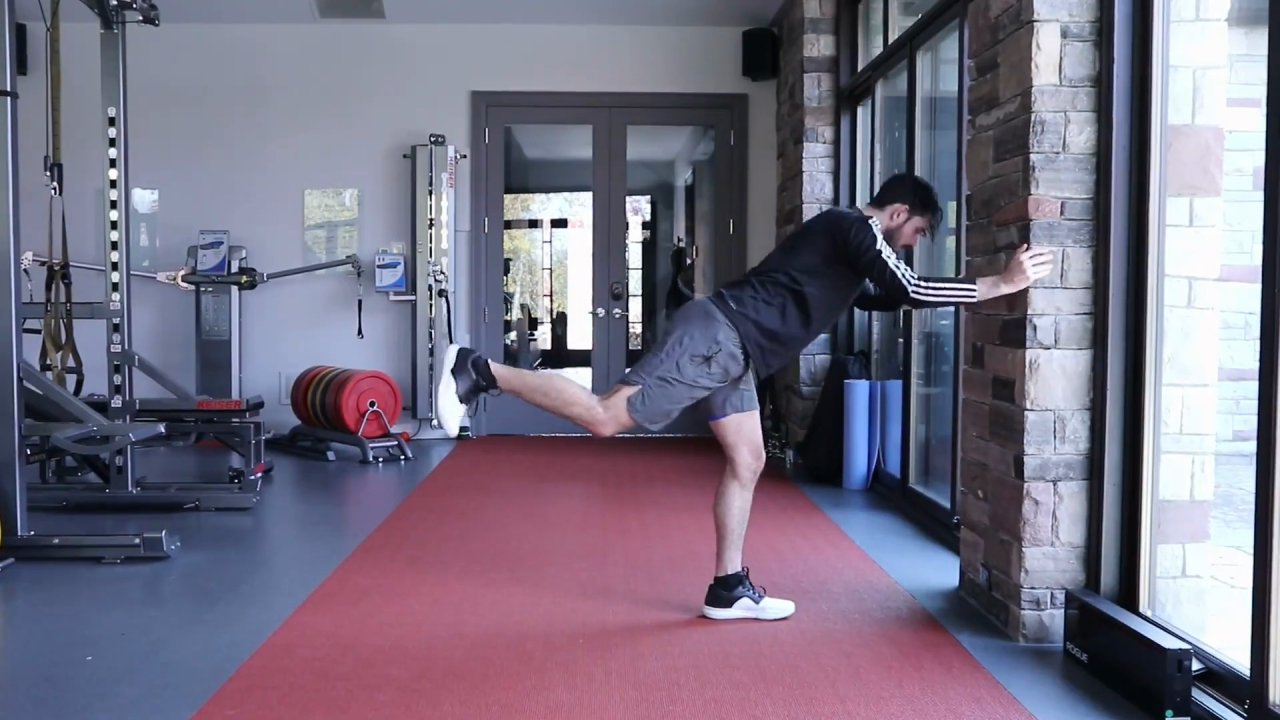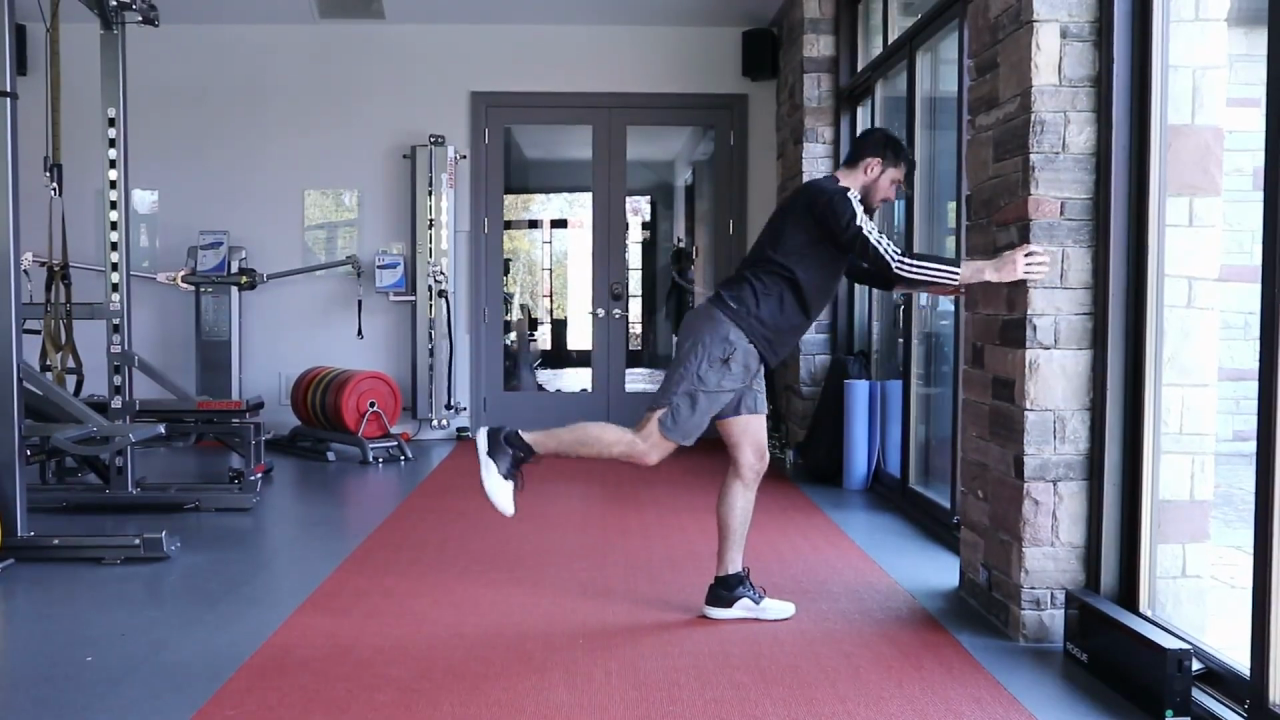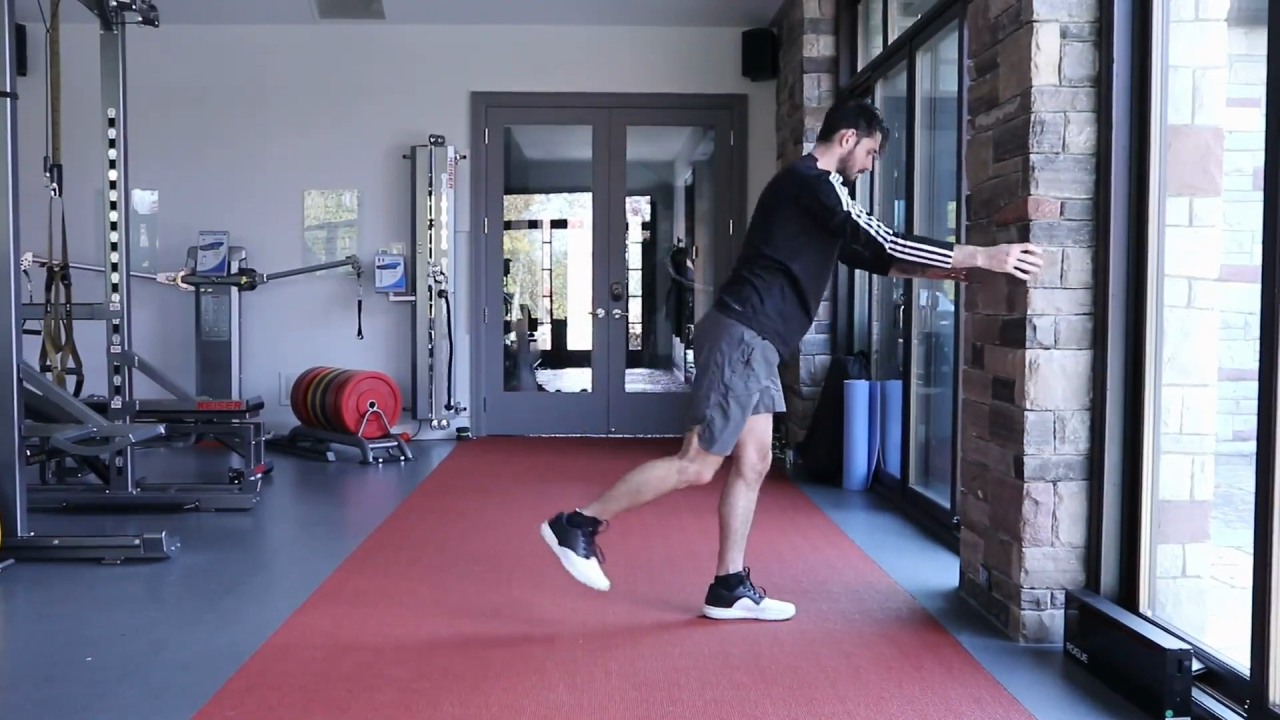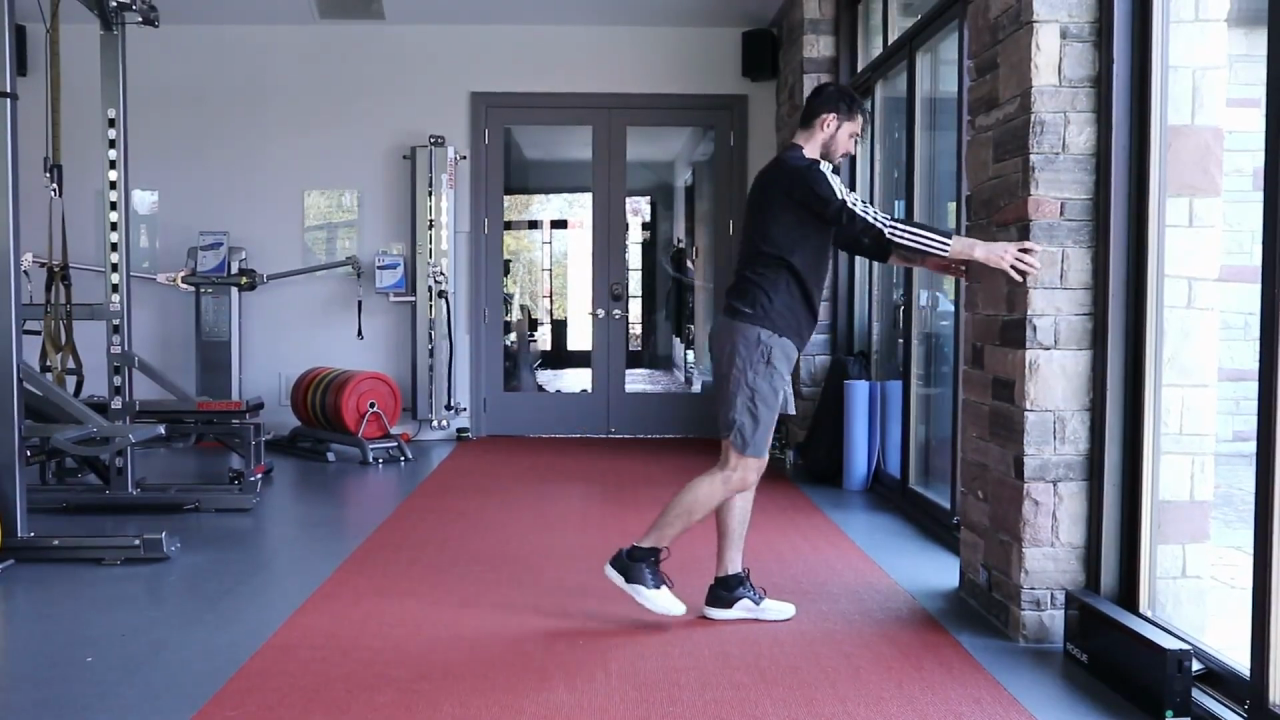
dt=0.2s
person 1, frame 1
left shoulder: (846, 237)
right shoulder: (855, 227)
left elbow: (877, 297)
right elbow: (911, 290)
left wrist: (957, 289)
right wrist: (1003, 283)
left hip: (728, 345)
right hip: (716, 336)
left knee: (747, 461)
right knee: (605, 416)
left ankle: (728, 587)
right ankle: (481, 372)
person 1, frame 2
left shoulder: (830, 206)
right shoulder: (833, 198)
left elbow: (870, 271)
right elbow: (894, 264)
left wrist: (950, 278)
right wrist: (990, 270)
left hip: (741, 344)
right hip: (727, 337)
left knee: (751, 462)
right knee: (645, 447)
left ankle: (730, 588)
right ankle: (516, 446)
person 1, frame 3
left shoulder: (811, 185)
right shoulder: (811, 182)
left elbow: (865, 254)
right elbow: (886, 242)
left wrist: (943, 267)
right wrist: (981, 256)
left hip: (756, 340)
right hip: (742, 336)
left knee: (752, 462)
right knee: (696, 465)
left ankle: (729, 587)
right ankle: (578, 525)
person 1, frame 4
left shoulder: (795, 175)
right shoulder: (800, 172)
left elbow: (856, 238)
right elbow: (879, 226)
left wrist: (929, 261)
right wrist: (978, 250)
left hip: (765, 334)
right hip: (759, 334)
left knee: (747, 468)
right knee: (740, 470)
left ankle: (729, 588)
right ankle: (638, 559)
